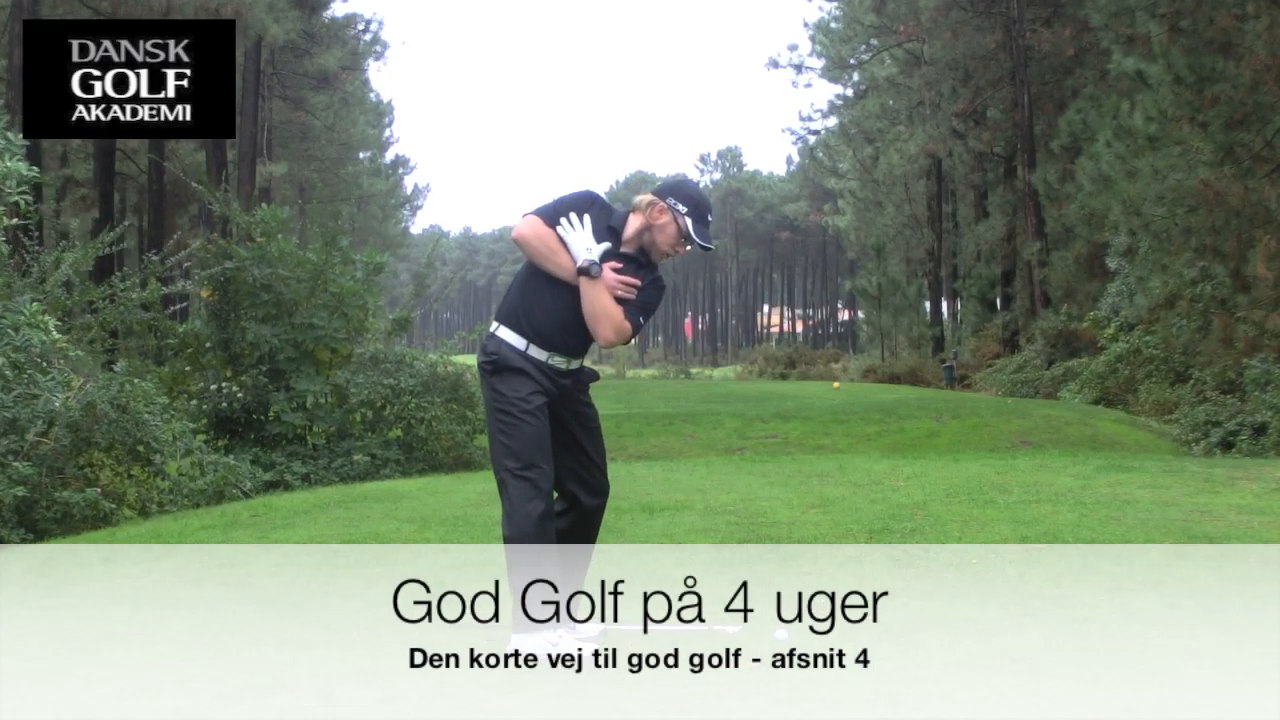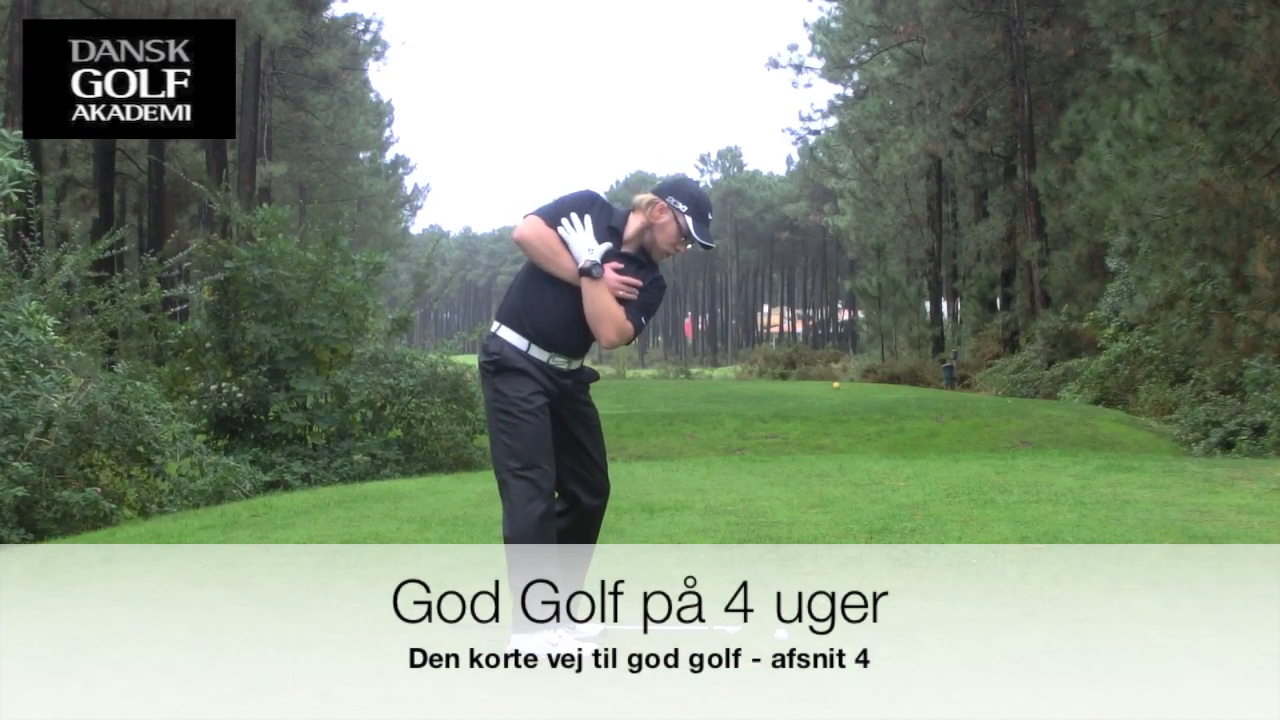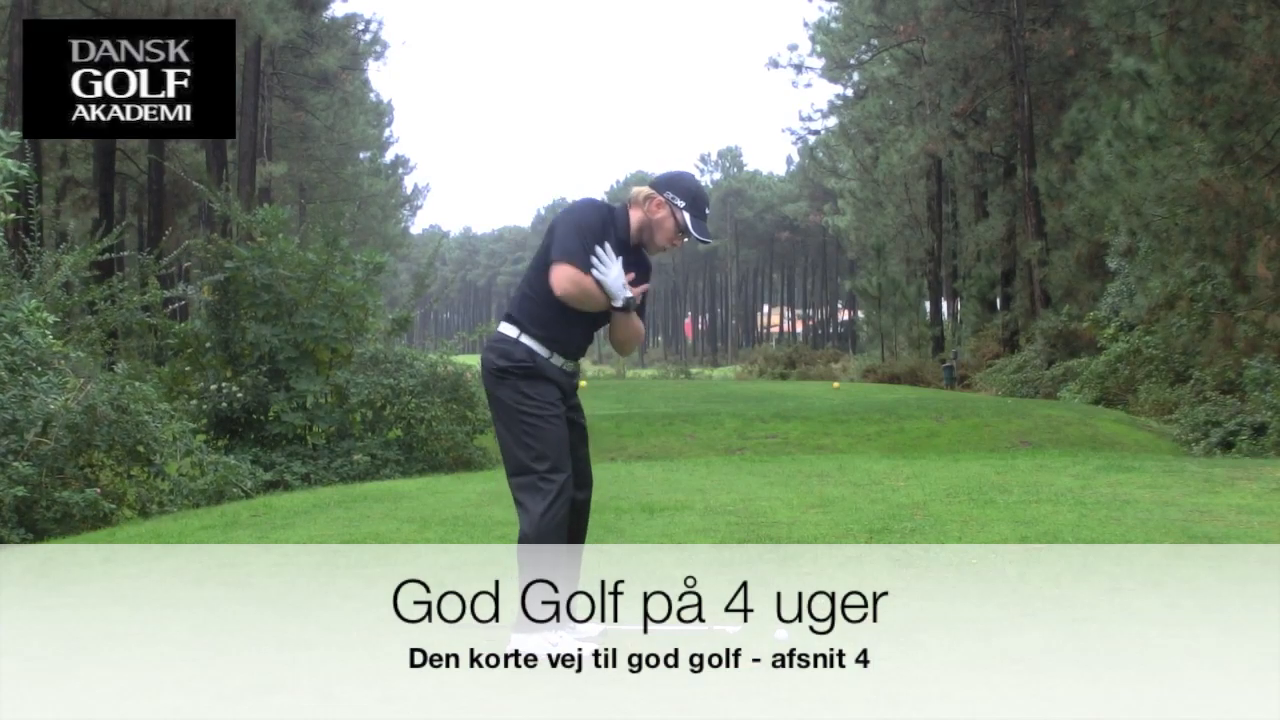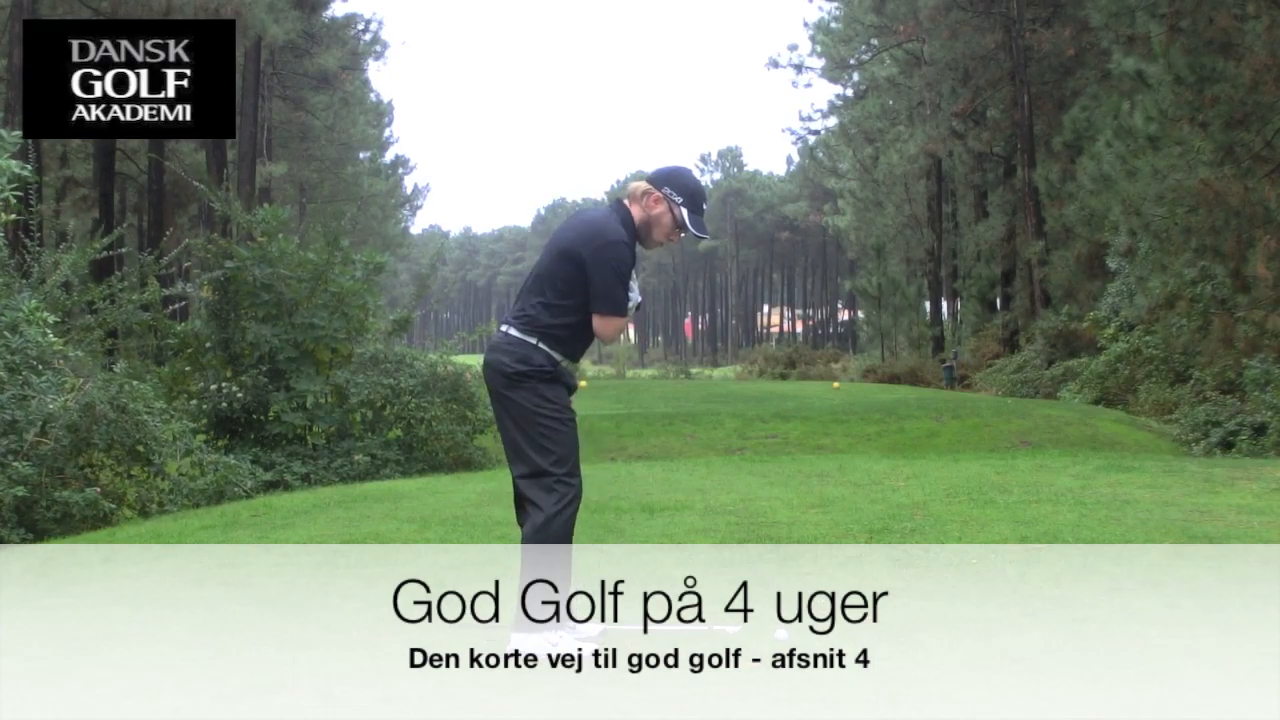
dt=0.3s
person 1, frame 1
left shoulder: (648, 281)
right shoulder: (588, 208)
left elbow: (609, 334)
right elbow: (524, 231)
left wrist: (589, 267)
right wrist: (586, 274)
left hip: (566, 376)
right hip: (513, 363)
left knee: (589, 490)
right knee: (530, 489)
left ankle: (561, 606)
right ankle: (530, 625)
person 1, frame 2
left shoulder: (648, 282)
right shoulder: (588, 208)
left elbow: (611, 335)
right elbow: (525, 233)
left wrist: (590, 266)
right wrist: (588, 274)
left hip: (565, 376)
right hip: (513, 363)
left knee: (589, 492)
right knee: (531, 488)
left ankle: (562, 607)
right ankle: (530, 625)
person 1, frame 3
left shoulder: (639, 268)
right shoulder: (592, 216)
left elbow: (627, 344)
right elbow: (564, 284)
left wrist: (619, 300)
right wrist: (614, 297)
left hip: (556, 372)
right hip: (519, 363)
left knee: (575, 488)
right knee: (547, 488)
left ankle: (559, 607)
right ankle: (532, 626)
person 1, frame 4
left shoulder: (605, 226)
right shoulder: (610, 238)
right elbow: (607, 329)
left wrist: (624, 301)
right wrist: (631, 303)
left hip: (525, 363)
right hip: (528, 368)
left knee: (545, 488)
right knee: (555, 489)
right ankle: (531, 626)
